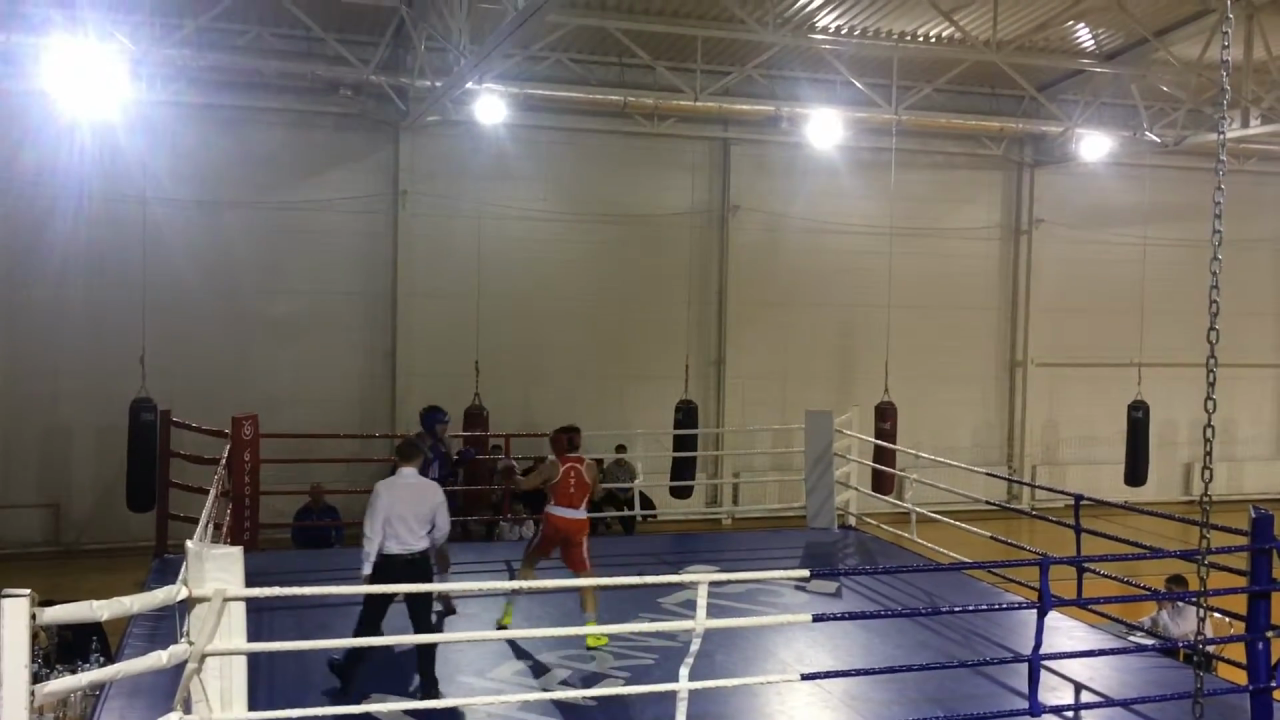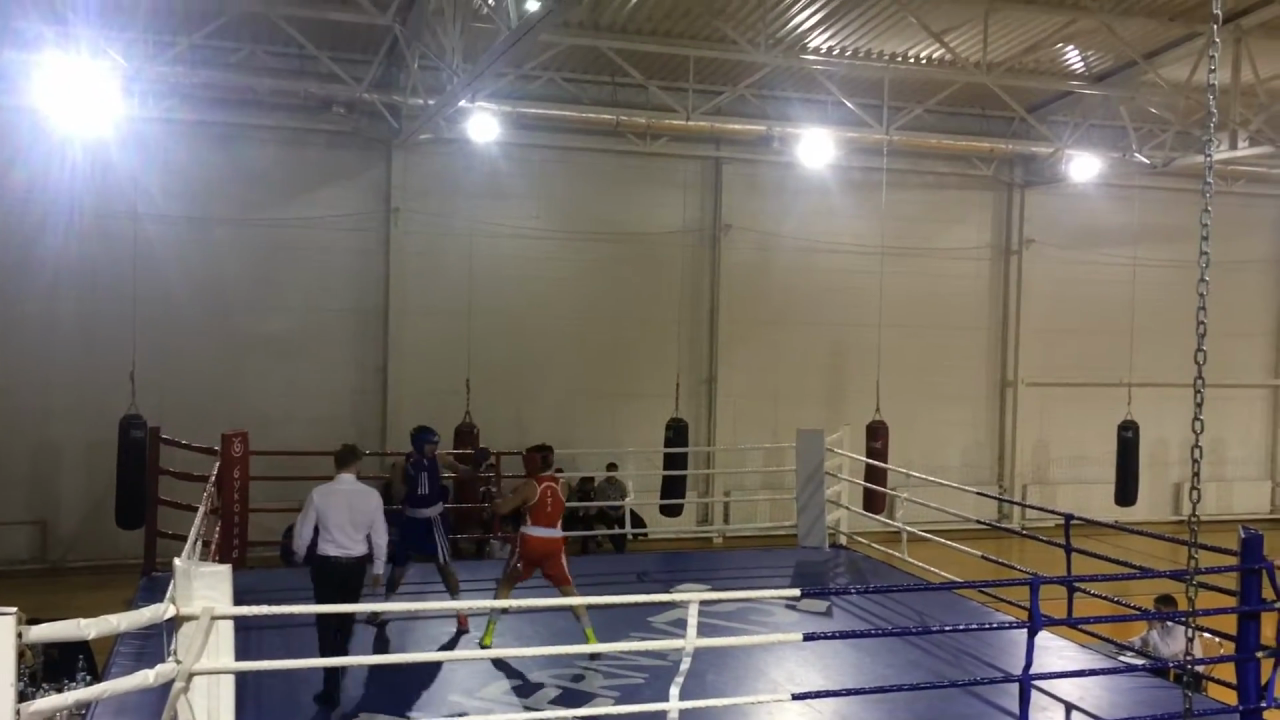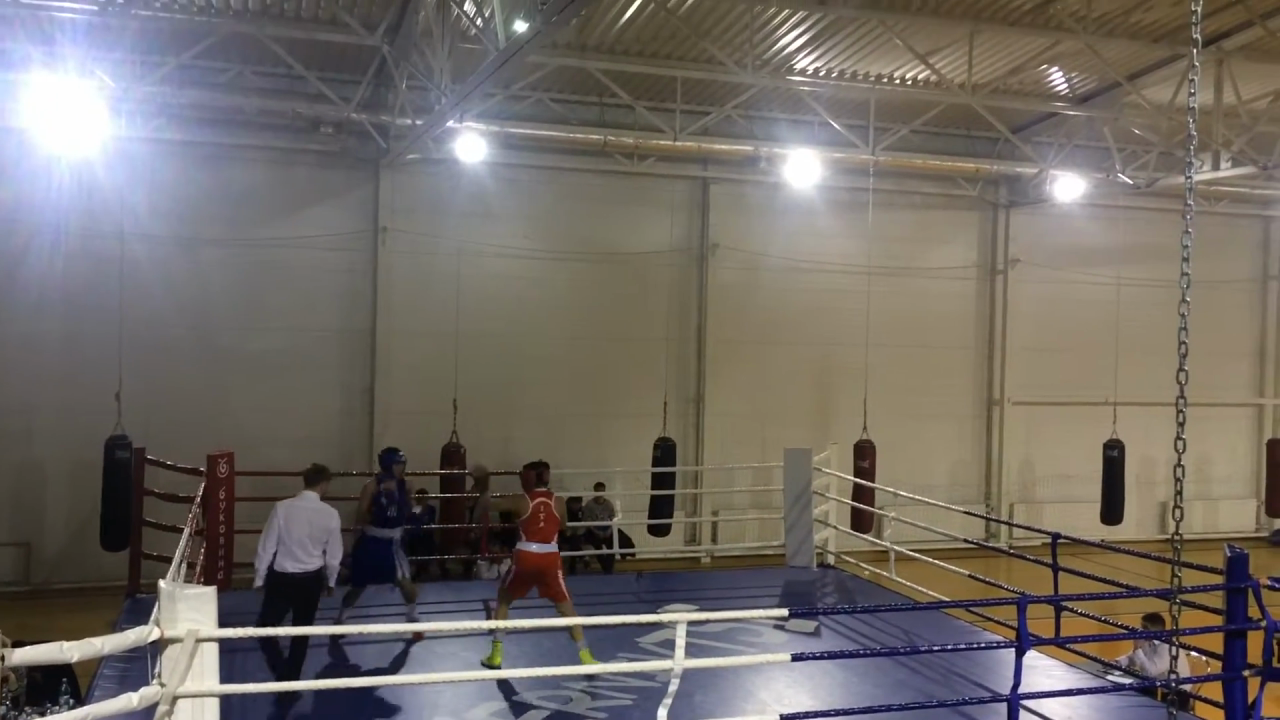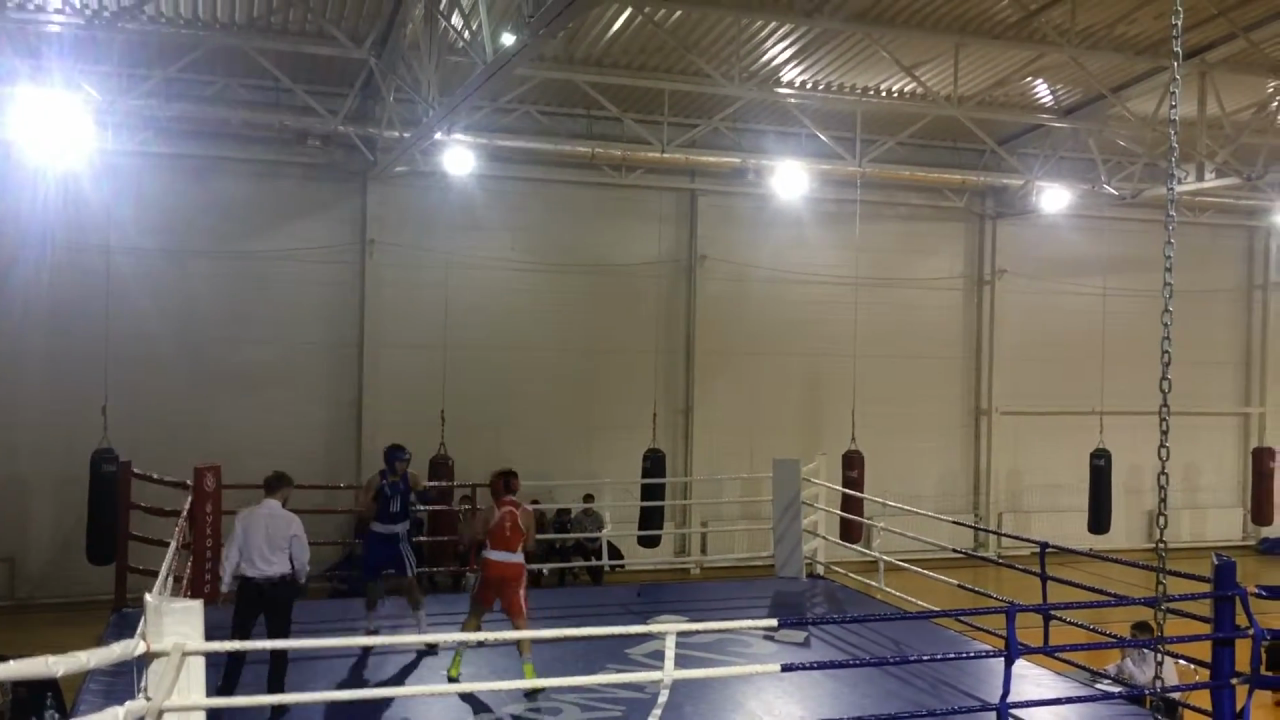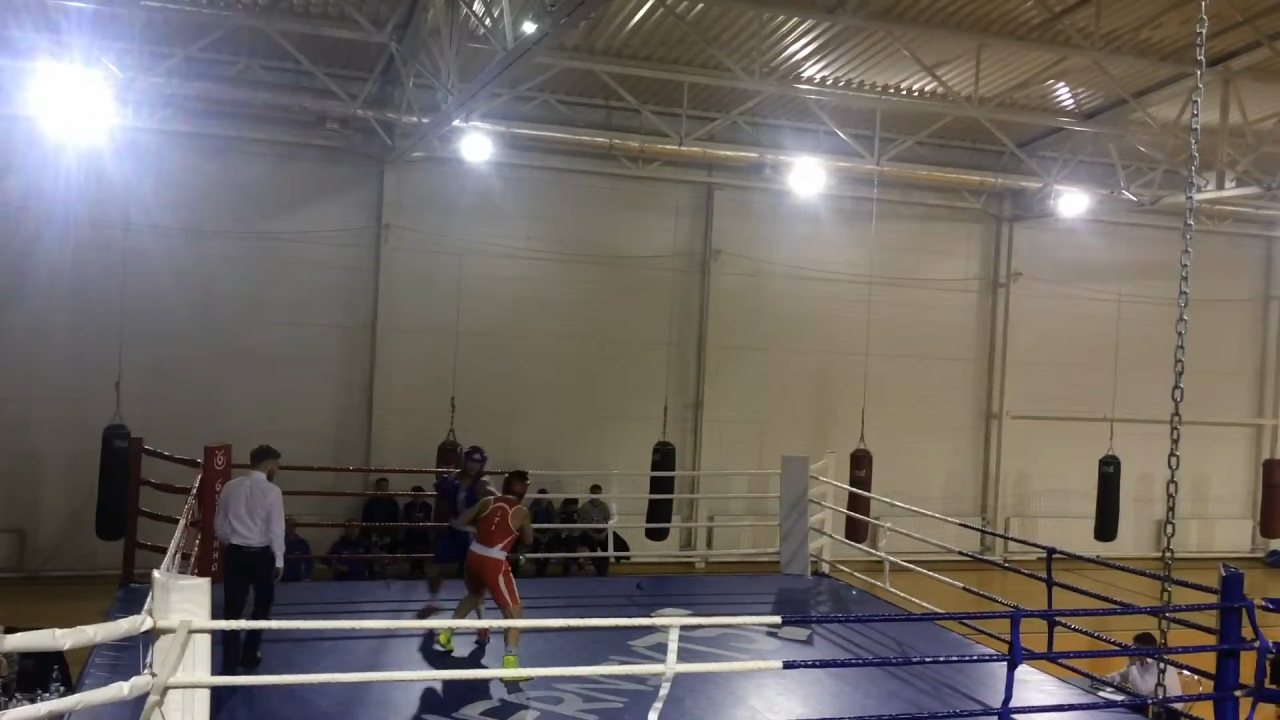
dt=0.4s
person 1, frame 1
left shoulder: (383, 488)
right shoulder: (433, 489)
left elbow: (373, 533)
right elbow: (443, 530)
left wrist: (367, 569)
left hip: (387, 563)
right hip: (420, 564)
left knee: (369, 621)
right knee: (423, 624)
left ankle: (347, 672)
right ankle: (428, 686)
person 1, frame 2
left shoulder: (319, 494)
right shoulder: (371, 495)
left elbow: (303, 532)
right elbow: (380, 536)
left wrist: (299, 556)
right wrist: (378, 568)
left hip: (326, 565)
right hip: (357, 565)
left knee: (327, 625)
right knee: (345, 621)
left ankle: (331, 691)
right ankle: (337, 665)
person 1, frame 3
left shoulder: (282, 508)
right shoulder: (330, 514)
left elbow: (267, 546)
right elbow: (333, 554)
left wrist: (259, 579)
right wrist: (330, 581)
left hip: (281, 578)
right hip: (311, 579)
left knee: (266, 630)
right knee: (300, 635)
left ankle: (283, 677)
right ankle: (290, 684)
person 1, frame 4
left shoulder: (244, 516)
right shoulder: (291, 521)
left elbow: (230, 555)
right elbow: (302, 559)
left wrist: (225, 585)
right wrist: (300, 579)
left hip: (249, 585)
right hip: (280, 586)
left knee: (238, 639)
left ankle: (226, 690)
person 1, frame 5
left shoulder: (230, 487)
right shoulder: (271, 491)
left elbow: (220, 526)
right elbow: (276, 529)
right wrist: (279, 560)
left hip: (235, 553)
right hip: (262, 555)
left knee: (233, 609)
right knee: (263, 604)
left ankle: (230, 663)
right ankle: (248, 654)
person 2, frame 1
left shoulder: (553, 465)
right shoulder: (590, 467)
left elbow: (525, 484)
right elbow: (594, 495)
left wrist: (511, 476)
left hip: (553, 522)
right hip: (577, 525)
left knee: (527, 566)
right knee: (585, 578)
left ankle: (507, 616)
right ankle: (592, 633)
person 2, frame 2
left shoulder: (528, 486)
right shoulder: (561, 485)
left elbow: (502, 509)
left wrist: (496, 498)
left hip: (530, 543)
right hip: (554, 544)
left knee: (505, 586)
right knee: (568, 591)
left ankle: (488, 637)
right ankle: (591, 637)
person 2, frame 3
left shoulder: (523, 500)
right shoulder: (559, 501)
left elbow: (490, 503)
left wrist: (482, 483)
left hip: (524, 559)
right hip: (549, 560)
left knee: (502, 602)
right knee: (566, 608)
left ankle: (496, 655)
right ankle: (585, 657)
person 2, frame 4
left shoulder: (489, 511)
right shoulder: (526, 513)
left elbow: (472, 538)
right elbow: (529, 547)
left hip: (490, 567)
right hip: (514, 569)
left knee: (474, 616)
right knee: (520, 622)
left ankle: (455, 666)
right ankle: (529, 674)
person 2, frame 5
left shoulder: (487, 502)
right shoulder: (521, 512)
left elbow: (459, 523)
right elbow: (528, 540)
left hip: (474, 557)
right hip: (494, 564)
left knee: (475, 593)
right knee: (514, 614)
left ankle: (446, 633)
right ankle: (510, 666)
person 3, frame 1
left shoulder: (443, 443)
right shoulder: (414, 444)
left elbow: (451, 468)
left wrist: (460, 459)
right wrist: (428, 459)
left knee: (441, 549)
left ankle: (443, 593)
person 3, frame 2
left shoulder: (439, 459)
right shoulder: (404, 463)
left elbow: (465, 472)
right elbow: (398, 494)
right wrist: (411, 476)
left hip: (433, 520)
right hip: (410, 521)
left knee: (444, 568)
right knee: (398, 570)
left ankle: (461, 612)
person 3, frame 3
left shoulder: (403, 484)
right shoulder: (372, 486)
right elbow: (361, 517)
left wrist: (410, 514)
right wrist: (379, 508)
left hip: (393, 541)
right hip: (371, 541)
left knee: (407, 586)
right knee: (358, 588)
left ankle: (412, 619)
right ankle: (340, 619)
person 3, frame 4
left shoulder: (411, 479)
right shoulder: (375, 481)
right elbow: (364, 511)
right wrist: (384, 498)
left hip: (400, 537)
right hip: (378, 537)
left knee: (410, 583)
right knee: (372, 585)
left ankle: (422, 631)
right ankle: (371, 627)
person 3, frame 5
left shoulder: (483, 485)
right shoulder: (453, 480)
right elbow: (443, 512)
right wrist: (443, 494)
right hip: (454, 531)
right knee: (435, 572)
left ankle: (480, 616)
right ankle: (433, 602)
